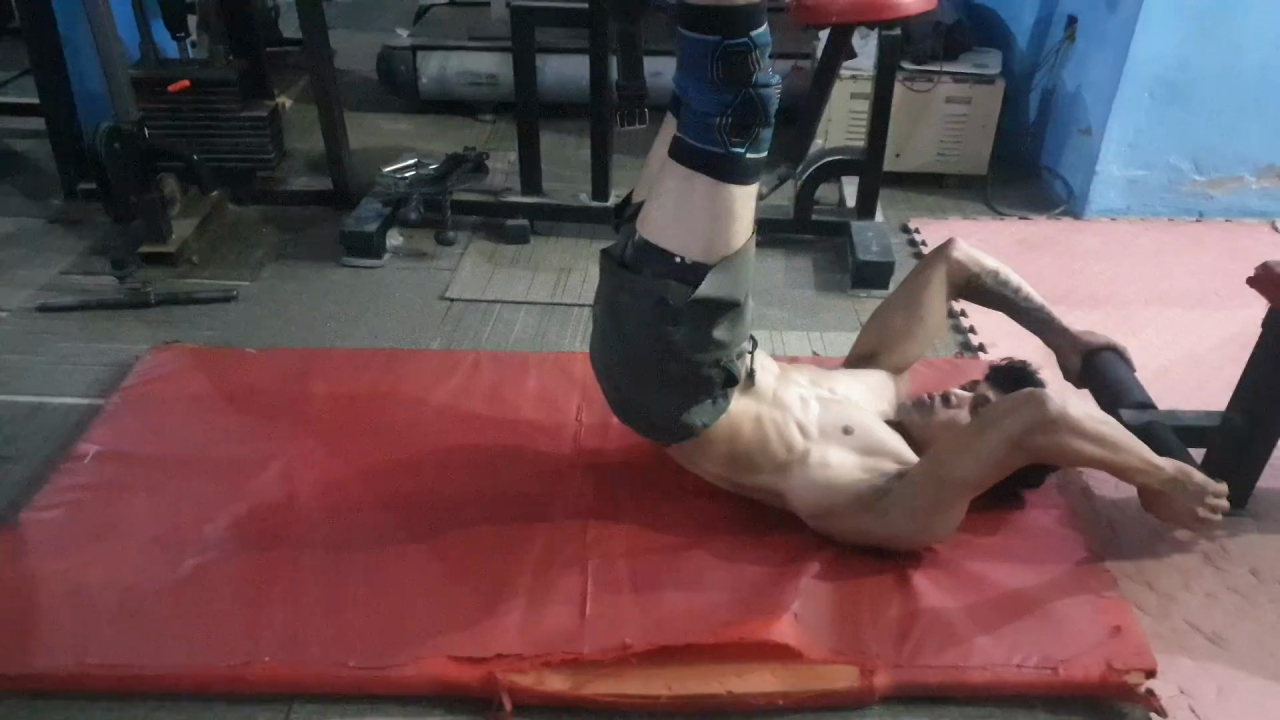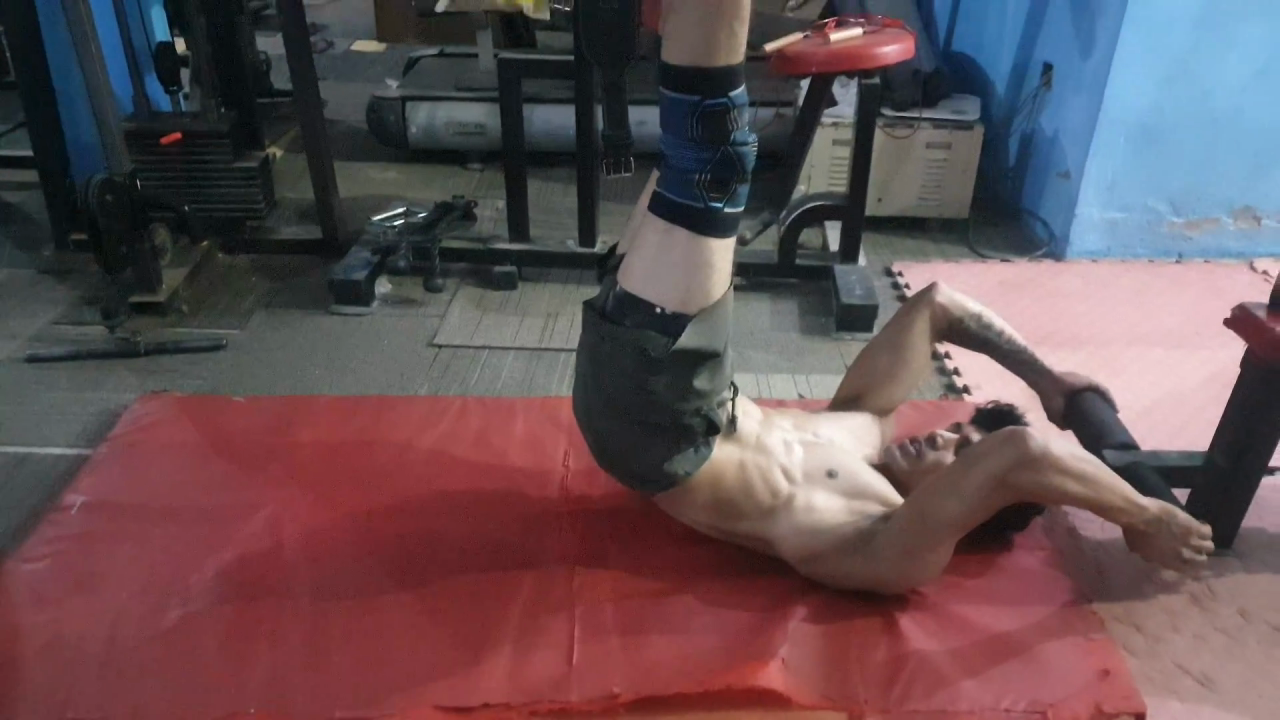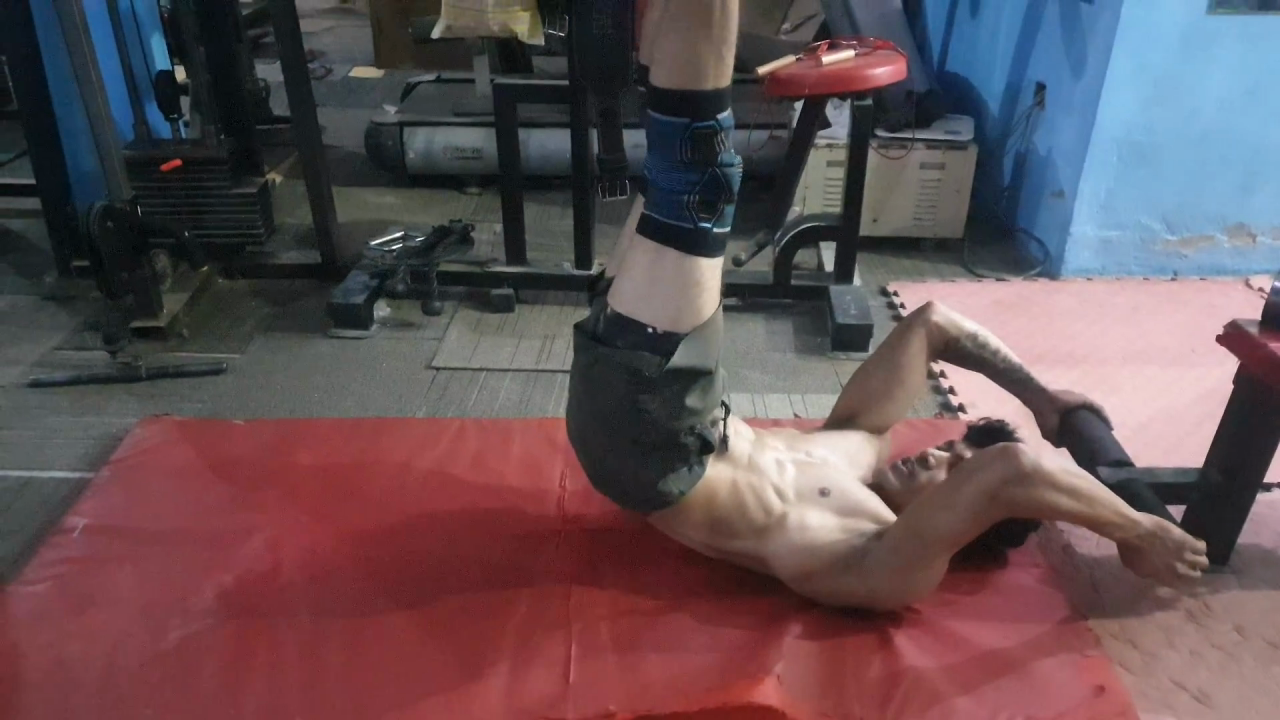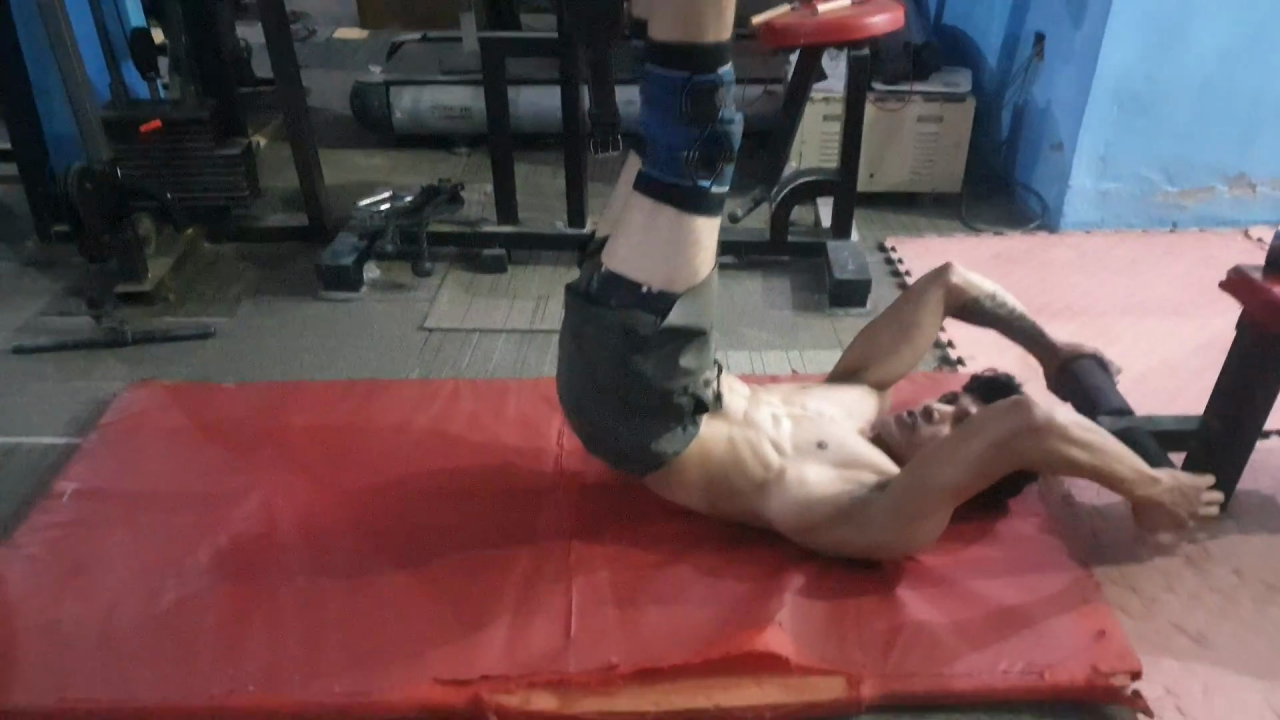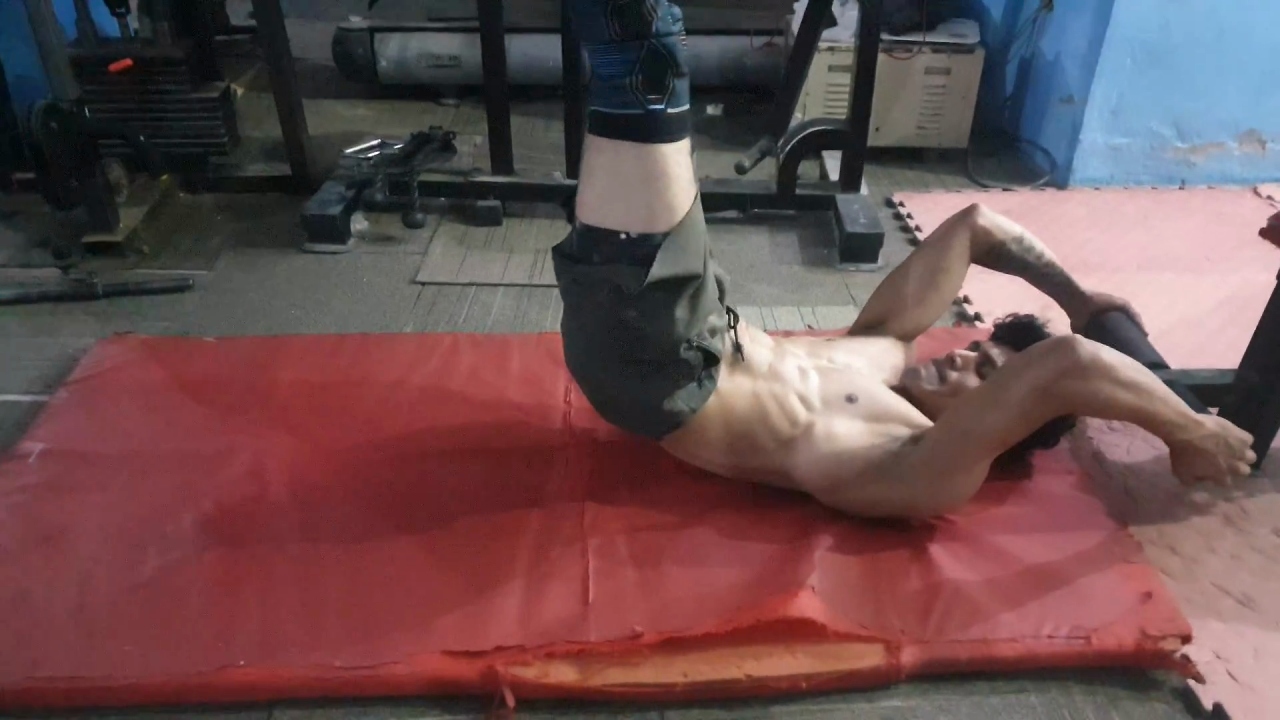
dt=0.7s
person 1, frame 1
right shoulder: (879, 390)
right elbow: (954, 262)
left wrist: (1162, 480)
right wrist: (1064, 339)
left hip: (665, 374)
right hip: (657, 336)
person 1, frame 2
left shoulder: (901, 555)
right shoulder: (864, 433)
right elbow: (937, 305)
left wrist: (1145, 519)
right wrist: (1046, 380)
left hip: (649, 416)
right hip: (642, 376)
person 1, frame 3
left shoulder: (898, 570)
right shoulder: (859, 449)
right elbow: (931, 324)
left wrist: (1139, 534)
right wrist: (1041, 398)
left hip: (642, 437)
right hip: (634, 402)
person 1, frame 4
left shoulder: (899, 520)
right shoulder: (859, 403)
right elbow: (948, 283)
left wrist: (1151, 489)
right wrist: (1050, 350)
left hip: (633, 395)
right hip: (627, 361)
person 1, frame 5
left shoulder: (936, 475)
right shoulder: (885, 354)
right elbow: (975, 225)
left wrist: (1193, 435)
right wrist: (1080, 300)
left hip: (649, 366)
right hip: (701, 337)
